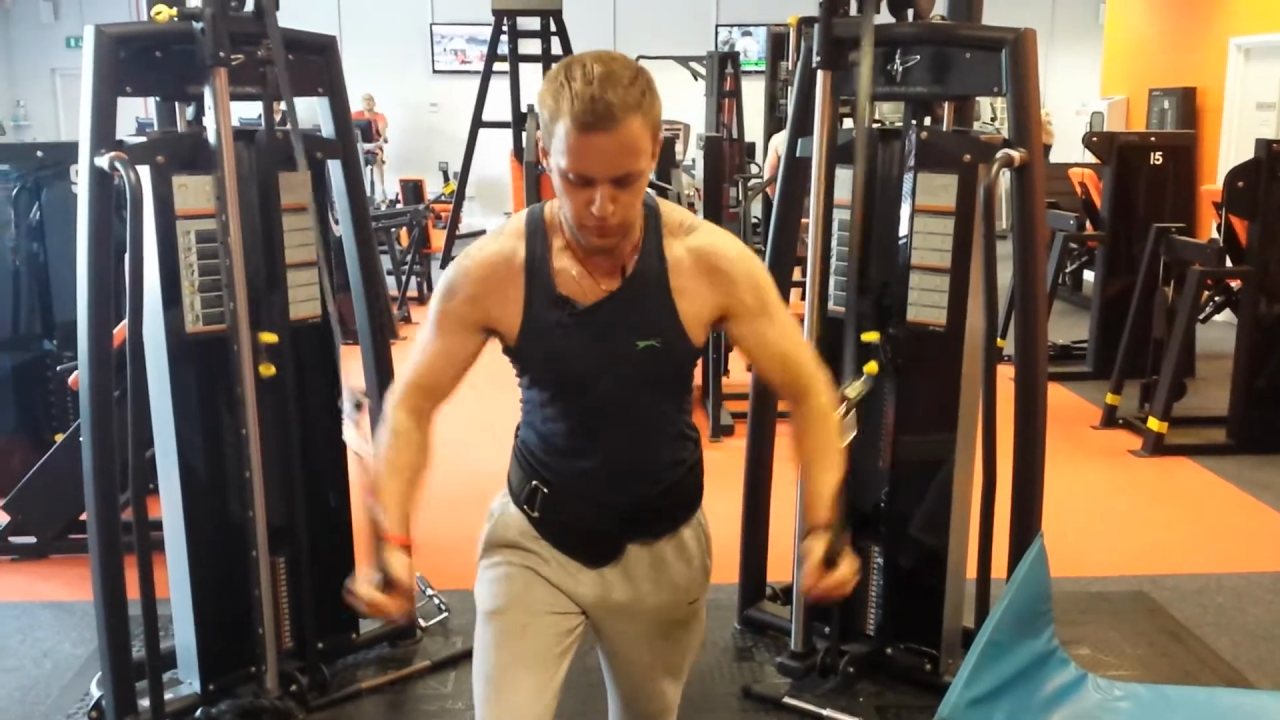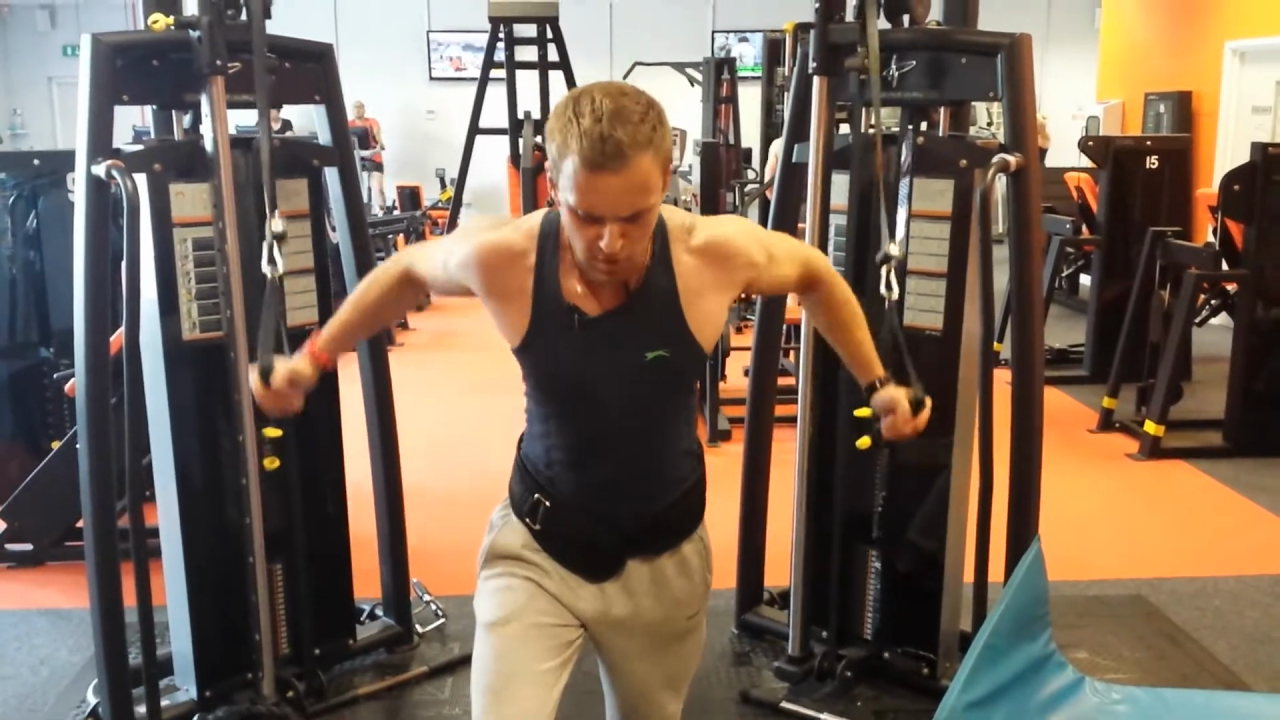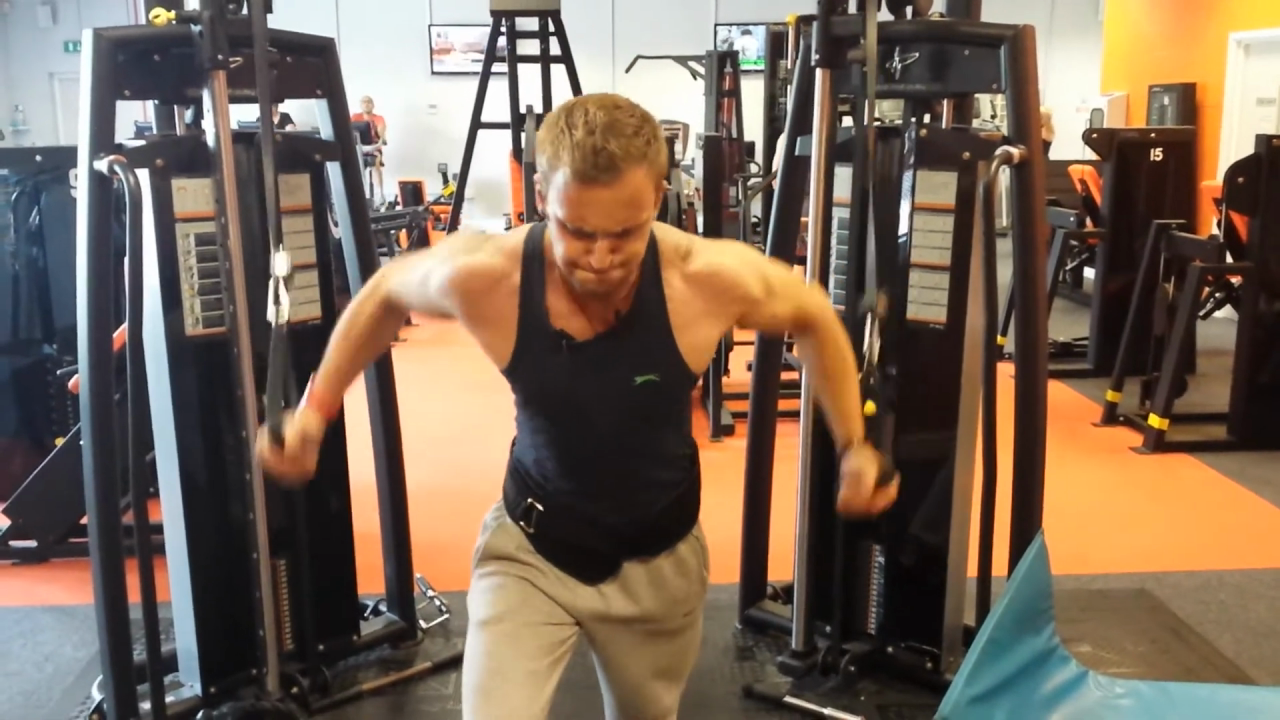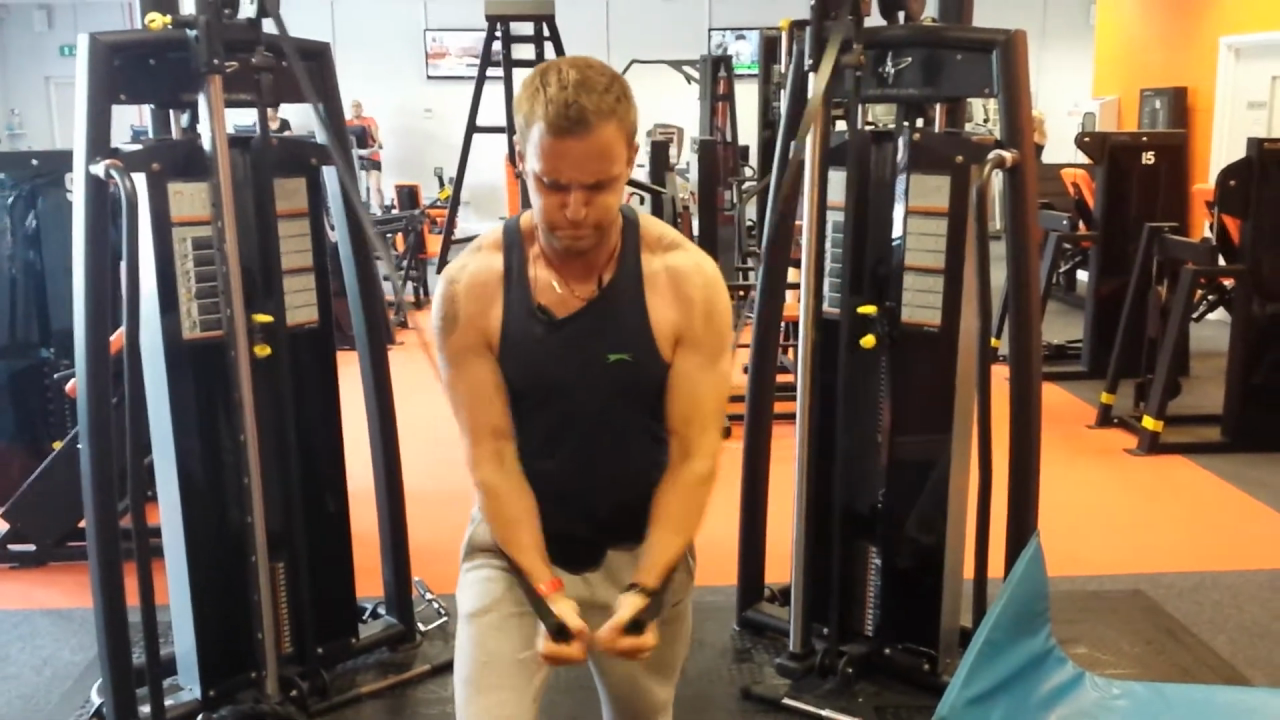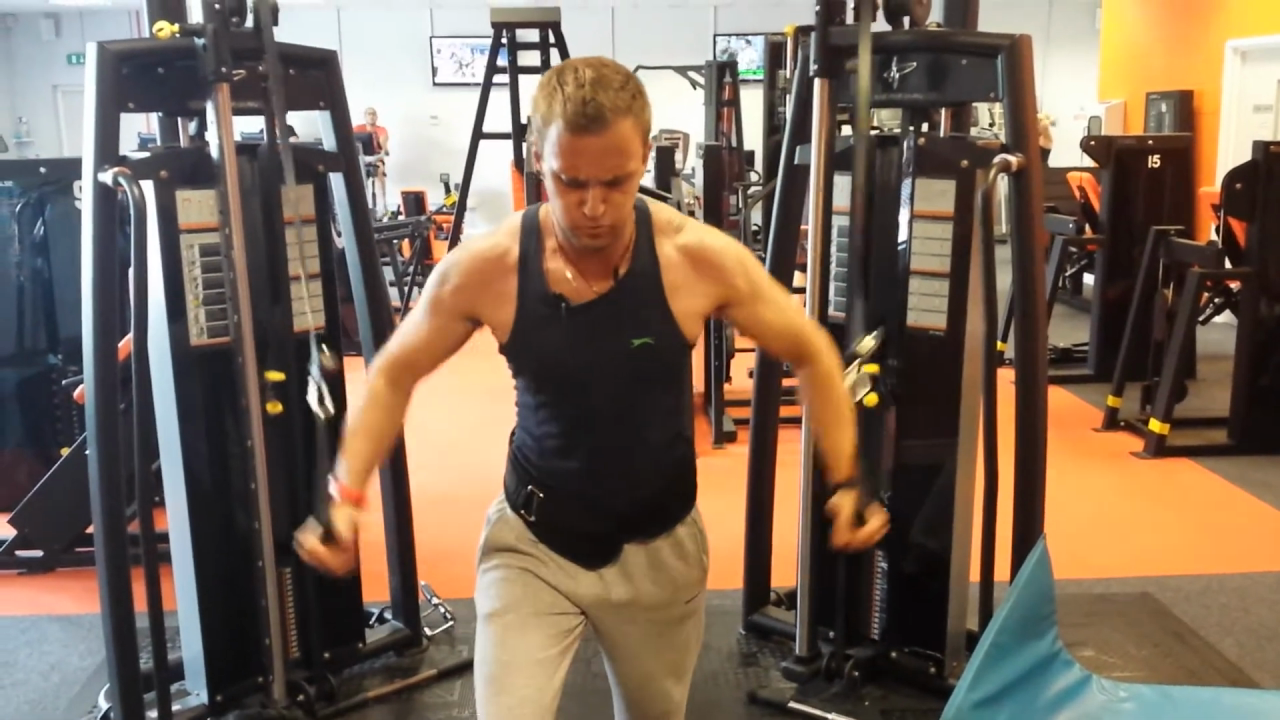
dt=0.4s
person 1, frame 1
left shoulder: (711, 261)
right shoulder: (492, 270)
left elbow: (809, 392)
right elbow: (411, 406)
left wrist: (821, 532)
right wrist: (393, 544)
left hip: (661, 541)
right hip: (535, 536)
person 1, frame 2
left shoulder: (718, 251)
right shoulder: (501, 256)
left elbow: (813, 272)
right elbow: (406, 270)
left wrist: (877, 382)
right wrist: (313, 358)
left hip: (664, 555)
right hip: (536, 547)
person 1, frame 3
left shoulder: (711, 278)
right shoulder: (483, 276)
left elbow: (812, 313)
right elbow: (390, 287)
left wrist: (854, 446)
right wrist: (316, 409)
left hip: (658, 557)
right hip: (530, 549)
person 1, frame 4
left shoulder: (686, 279)
right shoulder: (472, 284)
left elbow: (694, 457)
right elbow: (490, 456)
left wrist: (645, 589)
right wrist: (546, 592)
left hip: (642, 542)
right hip: (518, 538)
person 1, frame 5
left shoulder: (702, 257)
right shoulder: (485, 267)
left elbow: (808, 352)
right elbow: (392, 375)
left wrist: (846, 482)
right wrist: (347, 498)
left hip: (659, 542)
right hip: (532, 541)
